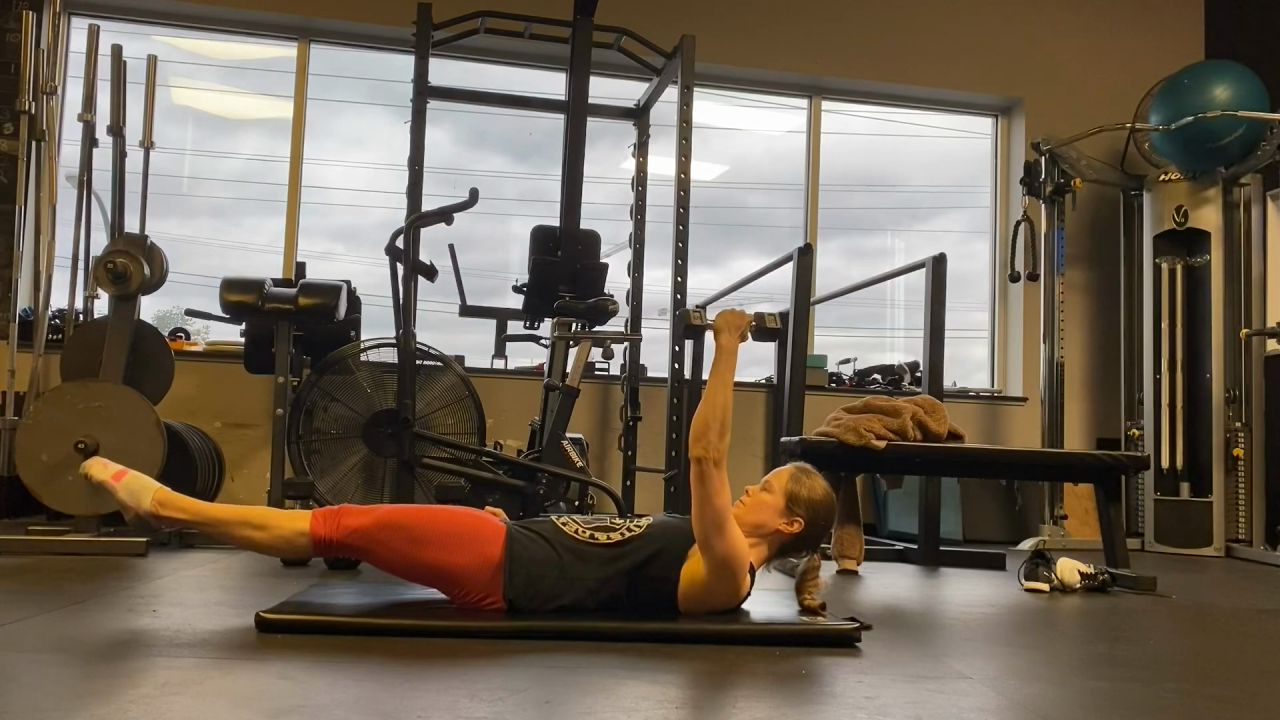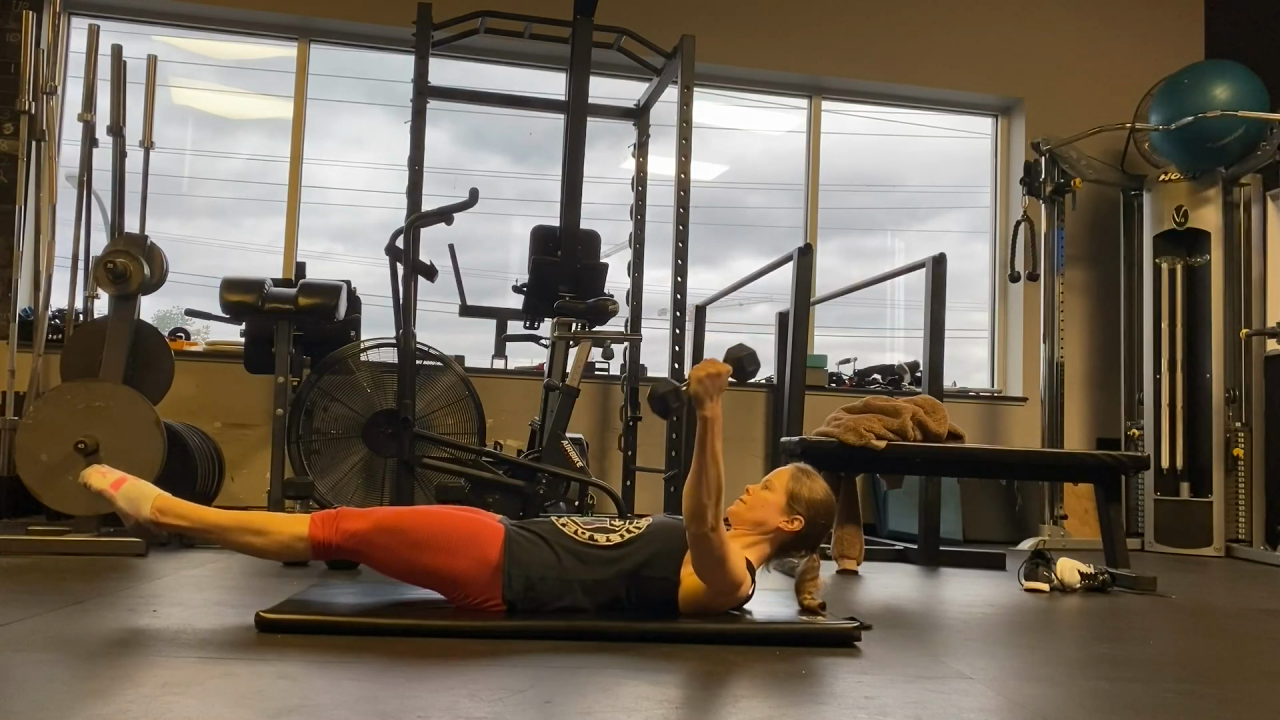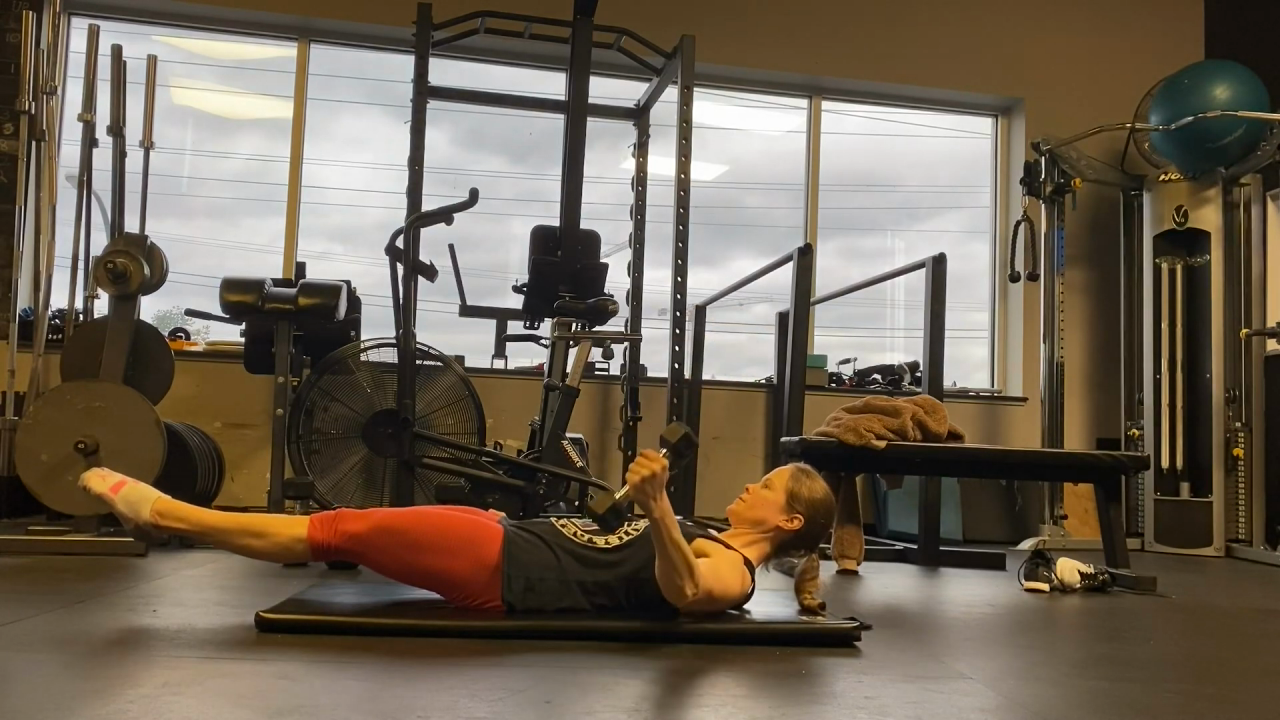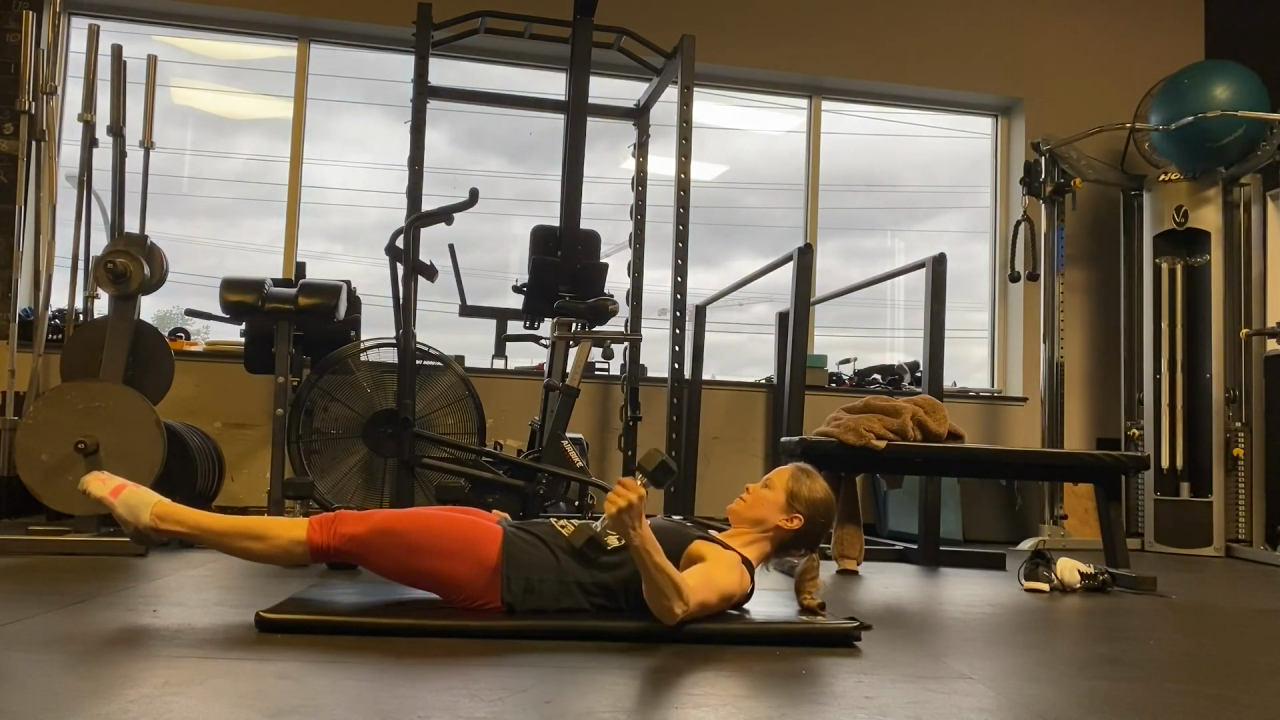
dt=0.7s
person 1, frame 1
left shoulder: (727, 574)
right shoulder: (708, 554)
left elbow: (706, 459)
left wrist: (727, 349)
right wrist: (518, 522)
left hip: (501, 573)
right hip: (515, 547)
left knee: (340, 526)
right knee: (343, 528)
left ankle: (167, 503)
right ankle: (166, 504)
person 1, frame 2
left shoulder: (728, 577)
right shoulder: (719, 550)
left elbow: (700, 522)
left wrist: (710, 414)
left hip: (503, 571)
right hip: (511, 544)
left knee: (340, 529)
right knee: (343, 529)
left ankle: (164, 509)
right ankle: (164, 508)
person 1, frame 3
left shoulder: (731, 574)
right shoulder: (715, 545)
left elbow: (681, 588)
left wrist: (655, 504)
left hip: (504, 570)
right hip: (513, 540)
left knee: (340, 530)
right knee: (342, 530)
left ankle: (163, 511)
right ankle: (166, 513)
person 1, frame 4
left shoulder: (731, 574)
right shoulder: (708, 543)
left elbow: (671, 605)
left wrist: (634, 530)
left hip: (504, 570)
right hip: (512, 541)
left knee: (338, 531)
right knee: (342, 531)
left ankle: (163, 515)
right ankle: (165, 517)
